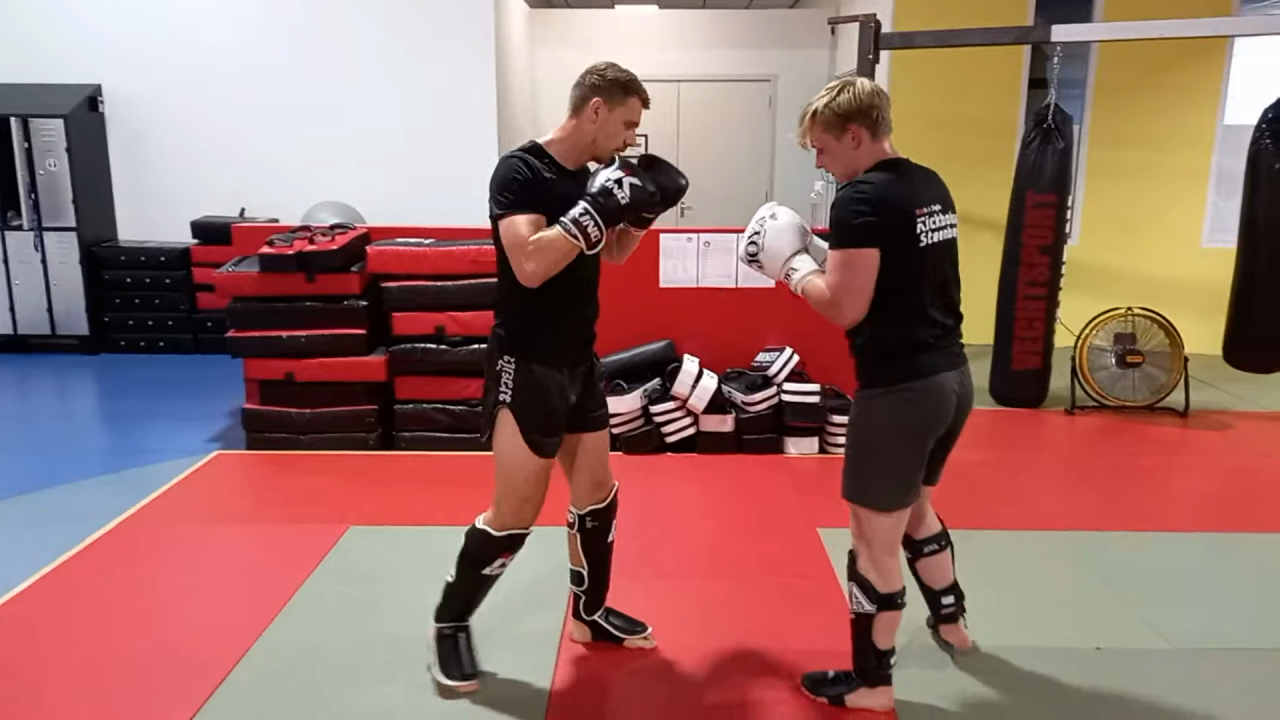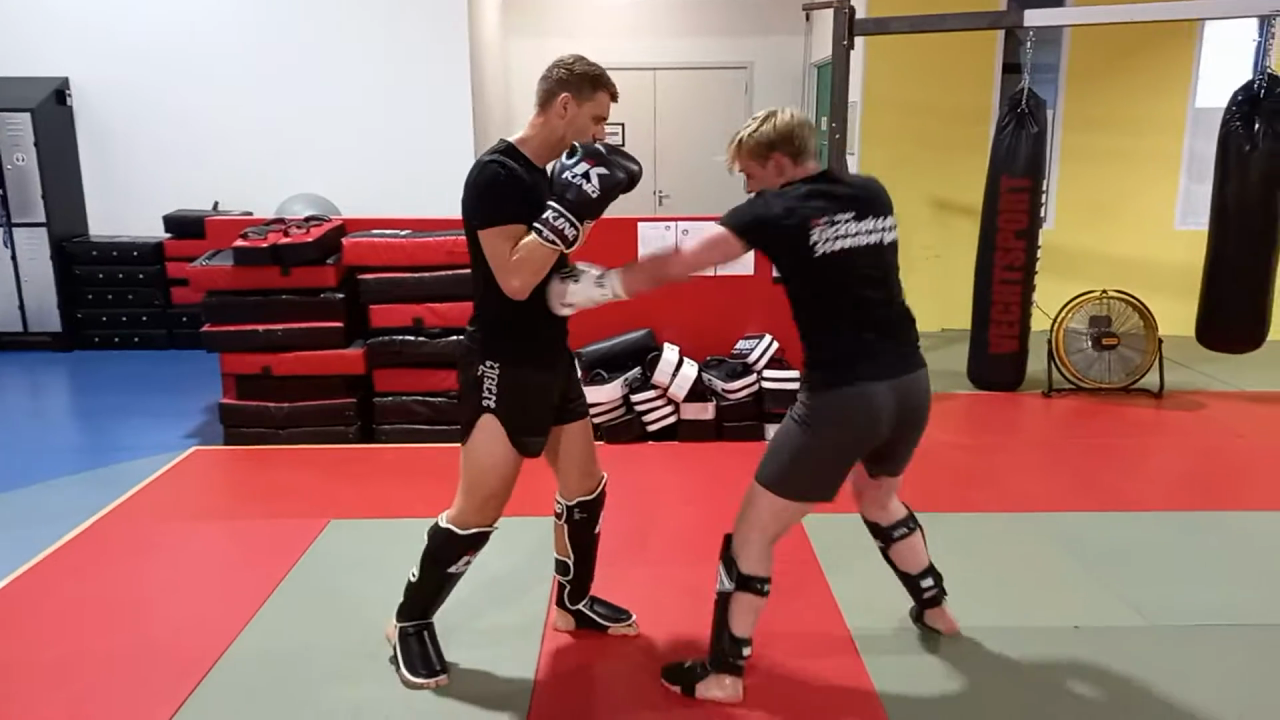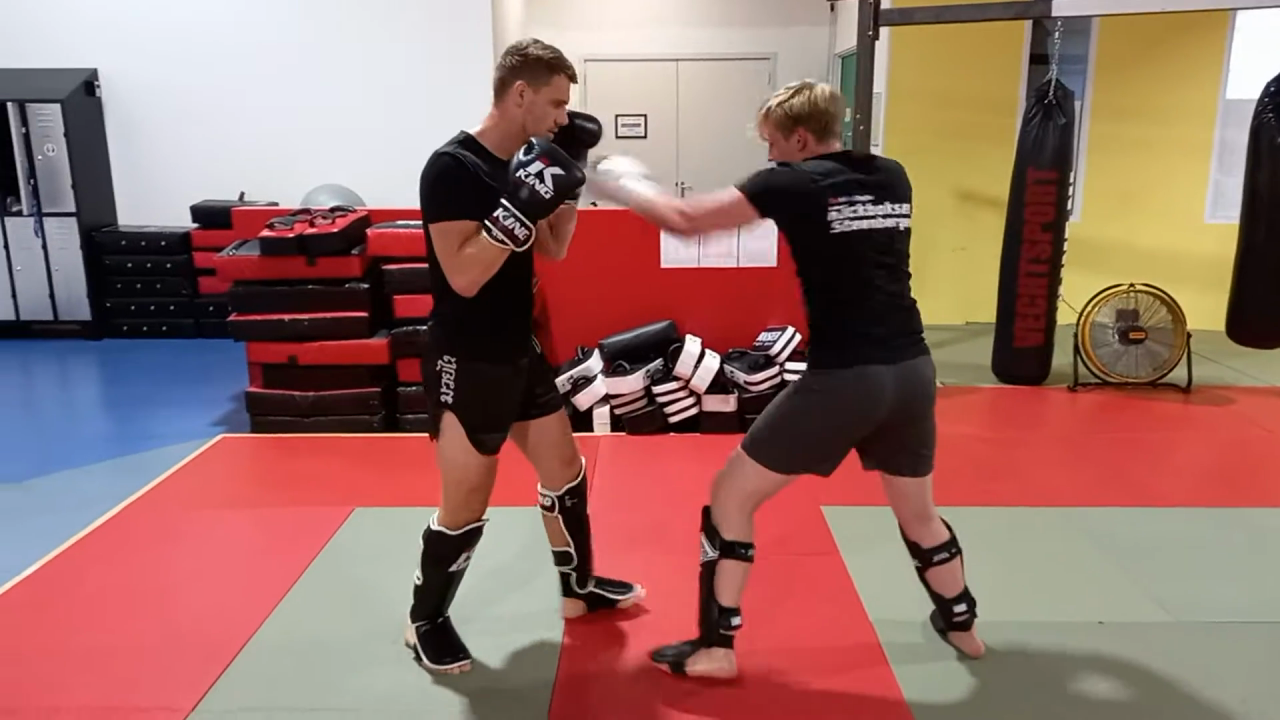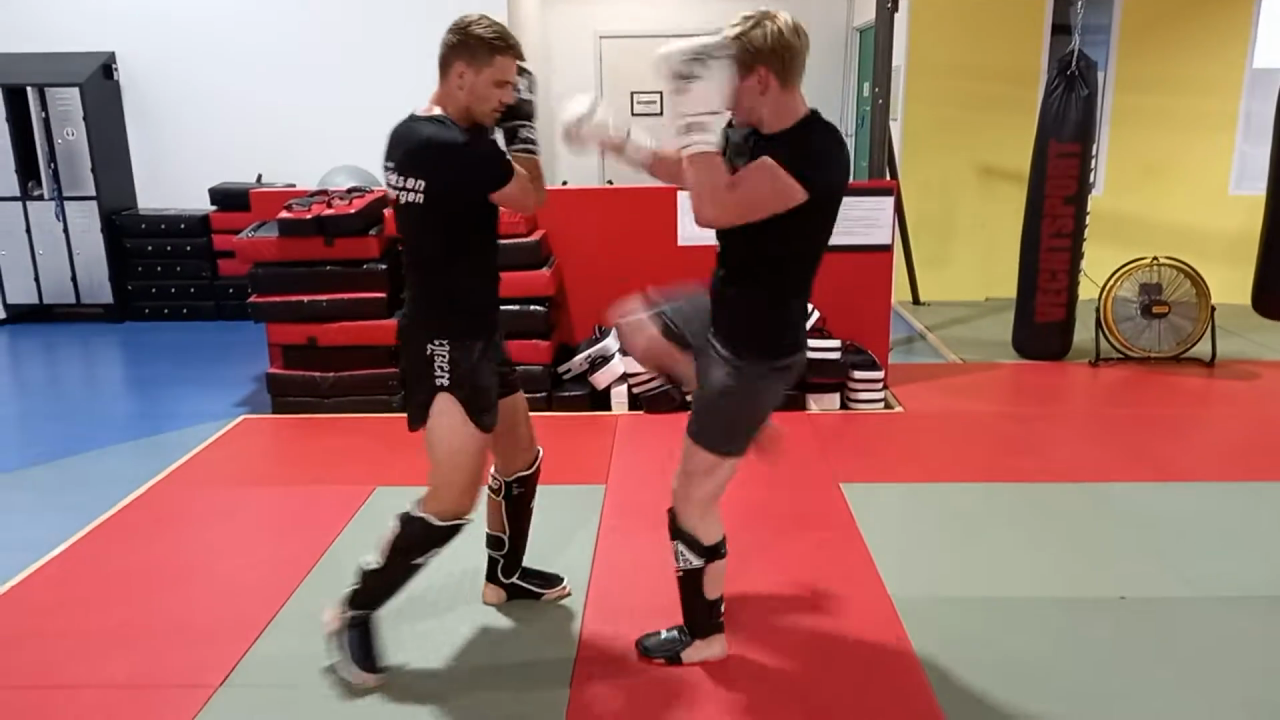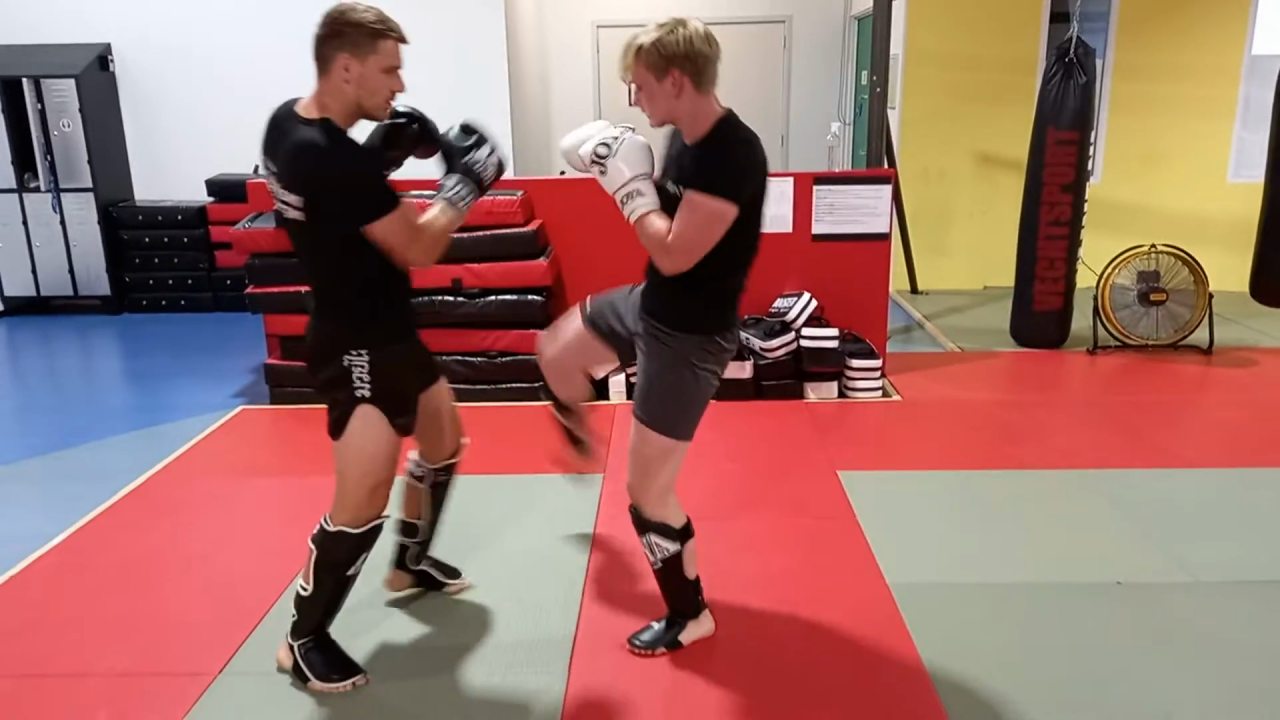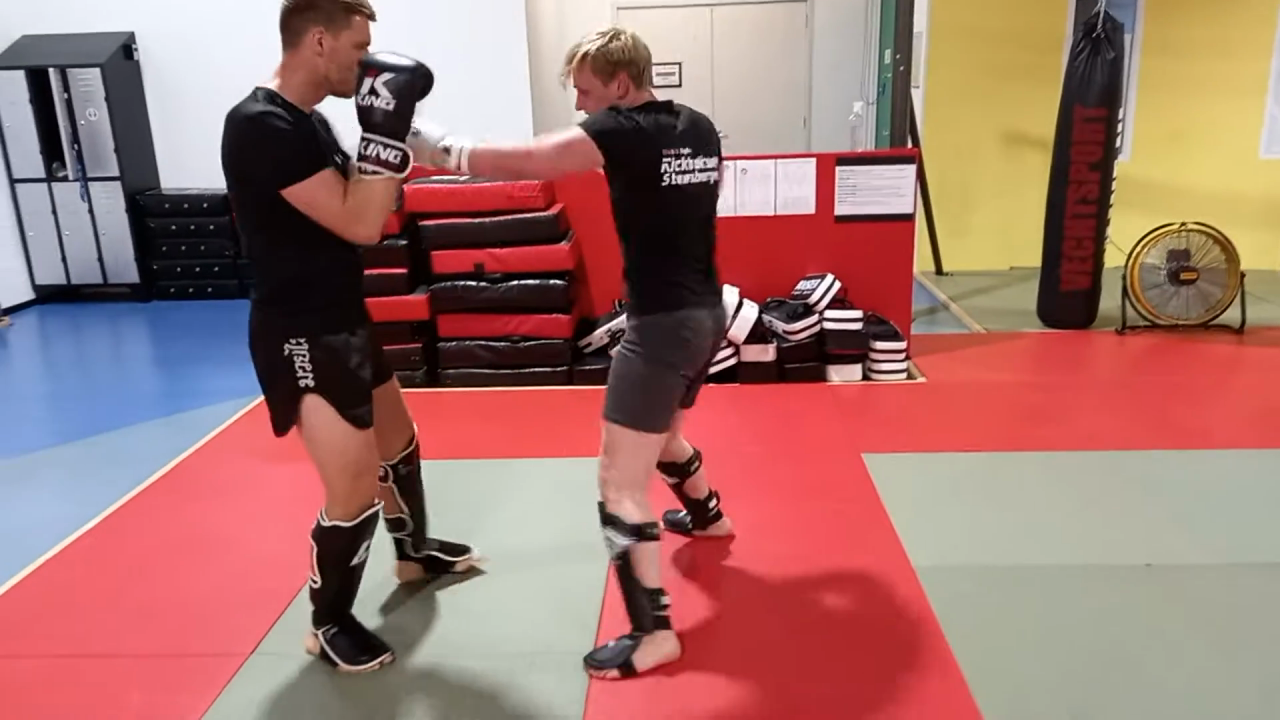
dt=0.4s
person 1, frame 1
left shoulder: (583, 176)
right shoulder: (521, 171)
left elbow: (610, 254)
right elbow: (532, 265)
left wrist: (641, 209)
right wrist: (600, 205)
left hip: (577, 361)
right hip: (526, 365)
left knee: (596, 493)
right knee: (514, 513)
left ankle: (590, 612)
right ankle: (449, 623)
person 1, frame 2
left shoulder: (545, 170)
right shoulder: (495, 174)
right elbow: (515, 279)
left wrist: (593, 199)
right wrist: (569, 202)
left hip: (551, 357)
right hip: (501, 367)
left knee: (585, 483)
right knee: (477, 511)
left ankle: (574, 601)
right ankle: (410, 622)
person 1, frame 3
left shoulder: (516, 163)
right shoulder: (452, 168)
left elbow: (546, 248)
right elbow: (464, 278)
left wrist: (564, 170)
right wrist: (524, 203)
left hip: (517, 352)
right hip: (464, 362)
left knee: (565, 470)
right knee: (465, 509)
left ankle: (580, 584)
right ankle: (426, 622)
person 1, frame 4
left shoulder: (413, 135)
right shoulder: (458, 150)
right elbow: (532, 198)
left wrist: (502, 124)
right wrist: (521, 126)
left hip: (468, 331)
right hip: (444, 343)
left knee: (520, 459)
right knee: (451, 502)
left ankle: (505, 576)
right ankle: (353, 610)
person 1, frame 5
left shoulder: (289, 122)
right shoulder: (333, 159)
right elbow: (418, 248)
left wrist: (387, 149)
right wrist: (465, 179)
left hip: (383, 330)
right hip: (358, 344)
left knee: (443, 437)
right knee: (361, 504)
left ankle: (410, 561)
right ankle: (302, 639)
person 1, frame 6
left shoulder: (303, 121)
right shoulder: (262, 127)
left elbow: (353, 202)
right elbow: (360, 224)
left wrist: (380, 130)
right wrist: (387, 129)
left hip: (339, 321)
right hip: (301, 338)
left knee: (398, 440)
right knee: (353, 493)
left ankle: (416, 550)
right ankle: (331, 624)
person 2, frame 1
left shoulder: (860, 199)
right shoulder: (929, 185)
left elbow: (845, 308)
left wrist: (791, 261)
right wrist: (811, 250)
left hip: (900, 390)
right hip: (951, 377)
left knee: (874, 541)
right knee: (913, 504)
right ankle: (951, 616)
person 2, frame 2
left shoulder: (771, 211)
right shoulder: (874, 194)
left elbow: (681, 265)
left wrist: (595, 282)
left hip: (841, 396)
right hip: (909, 383)
left knee: (754, 532)
right knee: (879, 498)
left ankle: (722, 672)
right ankle: (932, 607)
person 2, frame 3
left shoulder: (792, 182)
right shoulder: (892, 178)
left elbow: (686, 218)
left wrist: (623, 182)
left hip: (842, 378)
right hip: (910, 370)
left knee: (730, 496)
right knee: (918, 509)
left ankle: (714, 646)
right ankle: (961, 623)
person 2, frame 4
left shoulder: (816, 152)
right shoulder: (751, 129)
left elbow: (717, 208)
right elbow: (673, 166)
left wrist: (696, 112)
right wrist: (614, 136)
left hip: (758, 350)
right hip: (728, 310)
left knee: (693, 497)
right knee: (636, 326)
left ankle: (702, 633)
right ankle: (750, 424)
person 2, frame 5
left shoulder: (734, 156)
right shoulder: (685, 137)
left elbow: (673, 256)
left wrist: (629, 181)
right wrist: (604, 163)
left hip: (692, 337)
right hip: (649, 305)
left knee: (649, 484)
right knee: (556, 351)
left ankle: (691, 614)
right ankle: (579, 437)
person 2, frame 6
left shoulder: (622, 128)
right shoulder: (700, 128)
left elbow: (523, 160)
left wrist: (441, 146)
left hip: (665, 326)
right hip: (699, 318)
left knee: (618, 480)
right knee: (658, 434)
left ankle: (652, 631)
right ankle: (706, 513)
